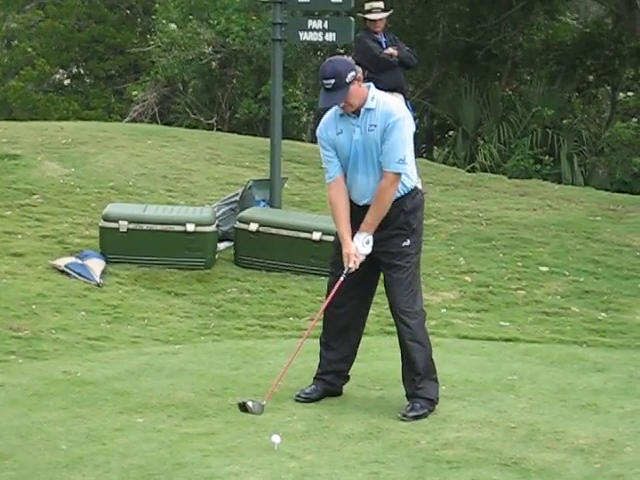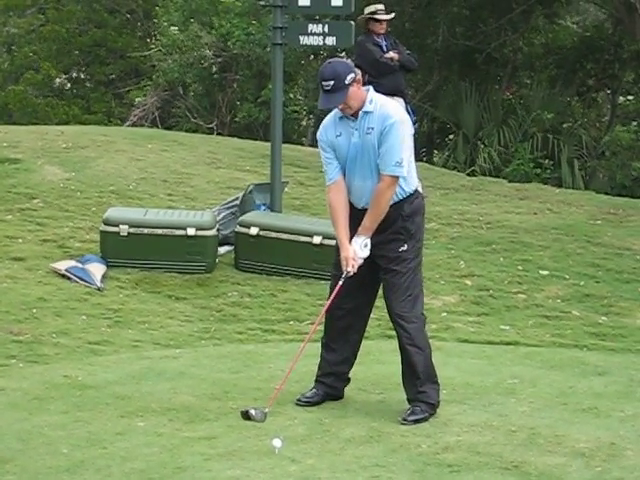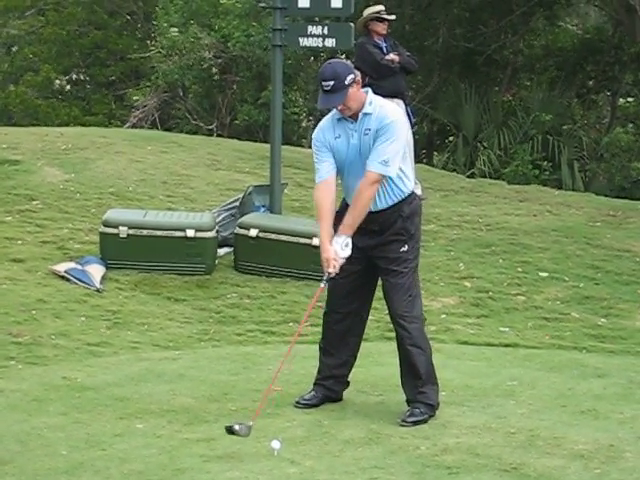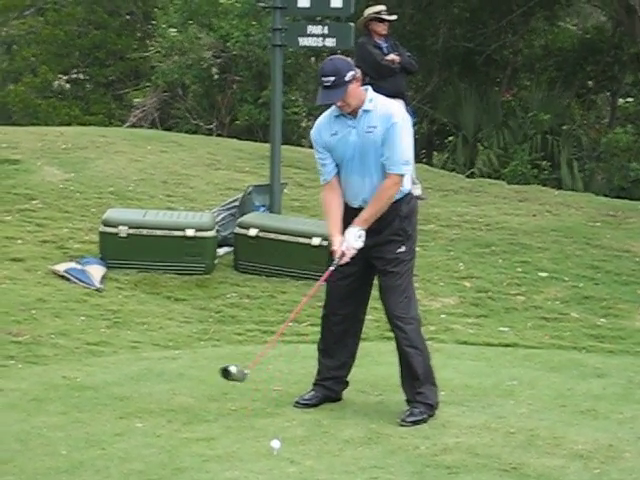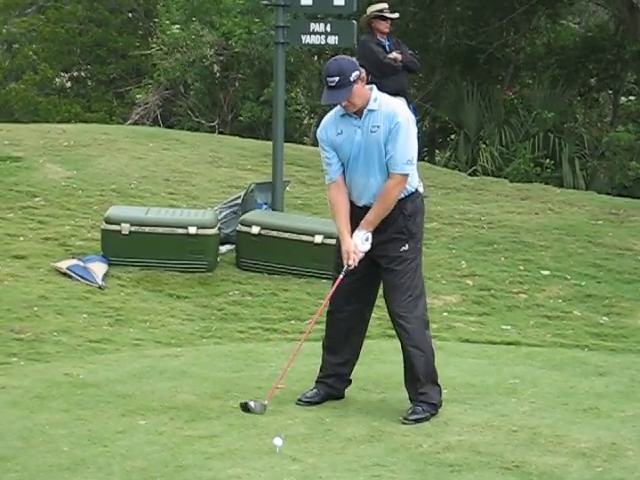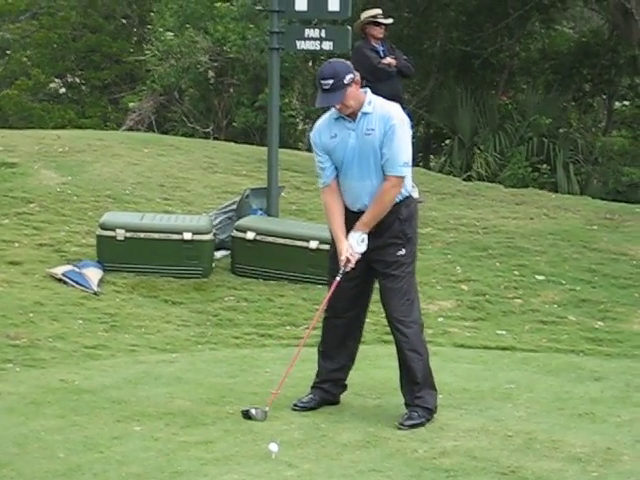
dt=0.5s
person 1, frame 1
left shoulder: (393, 113)
right shoulder: (328, 126)
left elbow: (391, 180)
right elbow: (336, 185)
left wrist: (366, 234)
right wrist: (347, 241)
left hip: (398, 213)
right hip: (355, 212)
left knee: (405, 305)
right knee: (341, 301)
left ankle: (423, 392)
right ankle: (330, 378)
person 1, frame 2
left shoulder: (392, 117)
right shoulder: (328, 129)
left elbow: (388, 183)
right elbow: (336, 188)
left wrist: (364, 238)
right wrist: (345, 244)
left hip: (399, 216)
right hip: (357, 215)
left knee: (403, 308)
right knee: (343, 304)
left ankle: (424, 396)
right ankle: (331, 381)
person 1, frame 3
left shoulder: (390, 118)
right shoulder: (324, 130)
left elbow: (371, 181)
right elbow: (325, 187)
left wrist: (342, 237)
right wrist: (326, 242)
left hip: (396, 219)
right hip: (355, 219)
left knee: (404, 310)
right knee: (341, 307)
left ankle: (423, 397)
right ankle: (330, 383)
person 1, frame 4
left shoulder: (392, 115)
right shoulder: (323, 127)
left elbow: (394, 179)
right elbow: (331, 186)
left wrist: (358, 227)
right wrist: (336, 235)
left hip: (392, 218)
right hip: (352, 216)
left knee: (400, 309)
right knee: (339, 307)
left ankle: (422, 396)
right ankle: (329, 383)
person 1, frame 5
left shoulder: (396, 114)
right shoulder: (329, 126)
left elbow: (398, 179)
right elbow: (337, 185)
left wrist: (365, 230)
right wrist: (346, 238)
left hip: (398, 215)
right hip: (357, 214)
left knee: (405, 307)
right knee: (344, 304)
left ankle: (426, 395)
right ankle: (332, 381)
person 1, frame 6
left shoulder: (390, 116)
right shoulder: (322, 130)
left elbow: (395, 181)
right elbow: (330, 188)
left wrist: (361, 231)
right wrist: (341, 240)
left hip: (392, 221)
right hip: (350, 221)
left knee: (401, 312)
right knee: (339, 309)
left ankle: (421, 400)
right ankle: (327, 386)
person 2, frame 1
left shoulder: (391, 38)
right shoulder: (362, 39)
left elbow: (412, 60)
right elbow: (378, 62)
left wrist: (396, 54)
right wrist: (399, 59)
left hip: (397, 93)
person 2, frame 2
left shoulder: (392, 41)
right shoulder: (363, 42)
left elbow: (413, 62)
right elbow: (379, 66)
left wrist: (397, 57)
right wrist: (399, 63)
left hip: (398, 98)
person 2, frame 3
left shoulder: (392, 43)
right shoulder: (363, 45)
left elbow: (413, 64)
right elbow: (381, 68)
left wrist: (398, 59)
right wrist: (399, 64)
left hip: (399, 101)
left ankle: (411, 187)
person 2, frame 4
left shoulder: (392, 43)
right shoulder: (364, 45)
left elbow: (413, 65)
right elbow: (381, 68)
left wrist: (398, 60)
right wrist: (400, 65)
left hip: (399, 101)
left ankle: (412, 186)
person 2, frame 5
left shoulder: (396, 43)
right shoulder: (366, 42)
left elbow: (416, 64)
right elbow: (383, 63)
left wrist: (400, 57)
right wrist: (401, 64)
left hip: (401, 99)
person 2, frame 6
left shoulder: (389, 47)
right shoulder: (361, 48)
left elbow: (409, 69)
right elbow: (379, 72)
left wrist: (394, 63)
right wrist: (393, 68)
left ankle: (409, 188)
